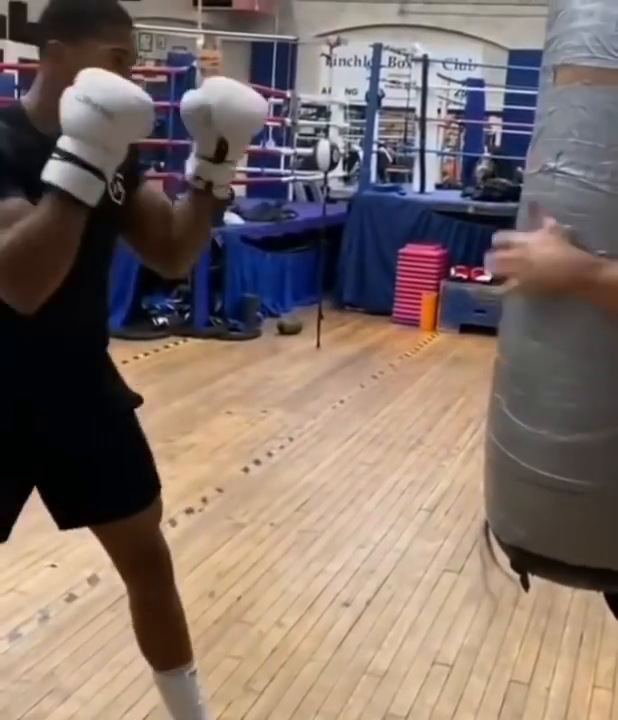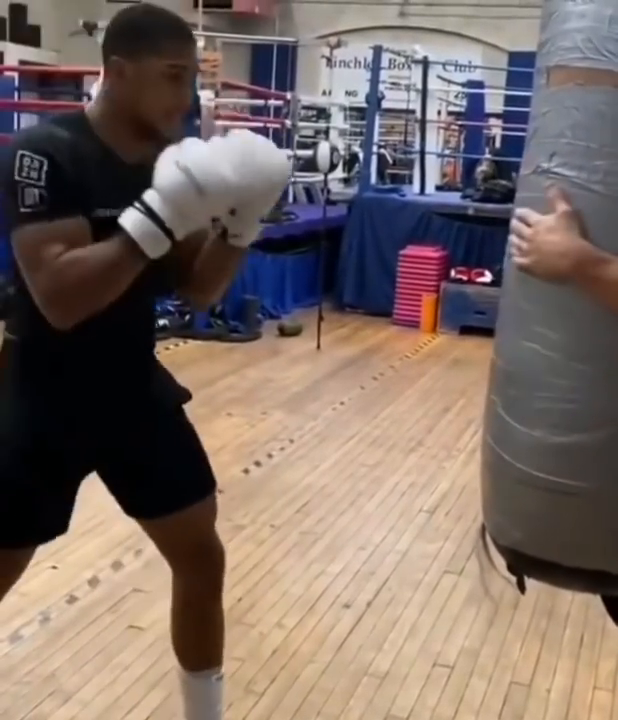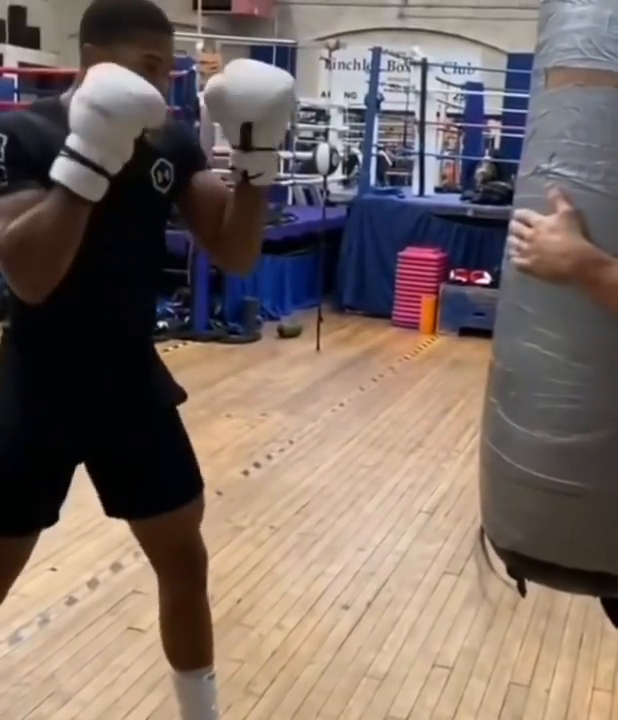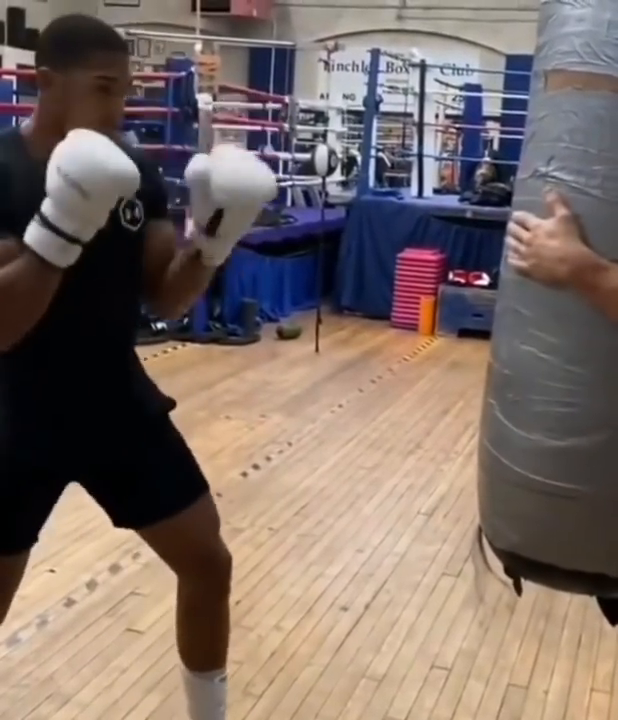
dt=0.2s
person 1, frame 1
left shoulder: (112, 137)
left elbow: (170, 254)
left wrist: (212, 164)
right wrist: (79, 160)
left hip: (85, 394)
left knee: (149, 563)
person 1, frame 2
left shoulder: (174, 159)
left elbow: (202, 287)
right elbow: (60, 301)
left wrist: (239, 217)
right wrist: (158, 213)
left hip: (135, 392)
left knee: (201, 558)
person 1, frame 3
left shoulder: (169, 143)
left elbow: (237, 251)
left wrist: (255, 154)
right wrist: (87, 156)
left hip: (134, 387)
left knee: (184, 560)
person 1, frame 4
left shoulder: (136, 171)
left elbow: (170, 299)
left wrist: (215, 235)
right wrist: (63, 221)
left hip: (120, 403)
left knee: (207, 562)
